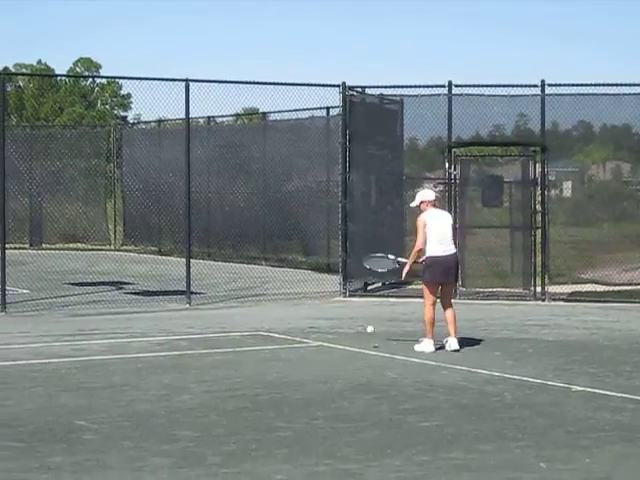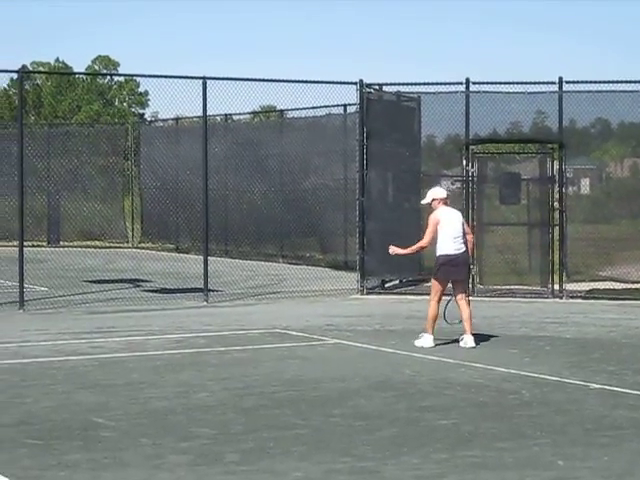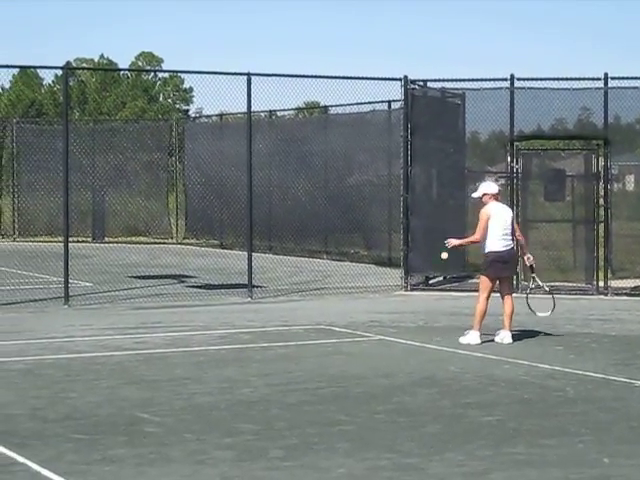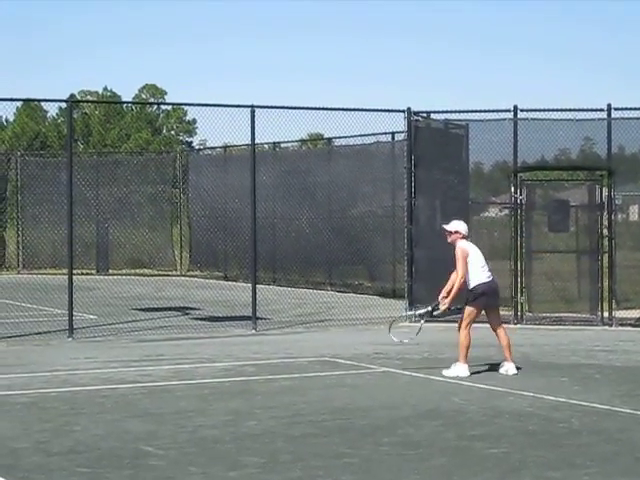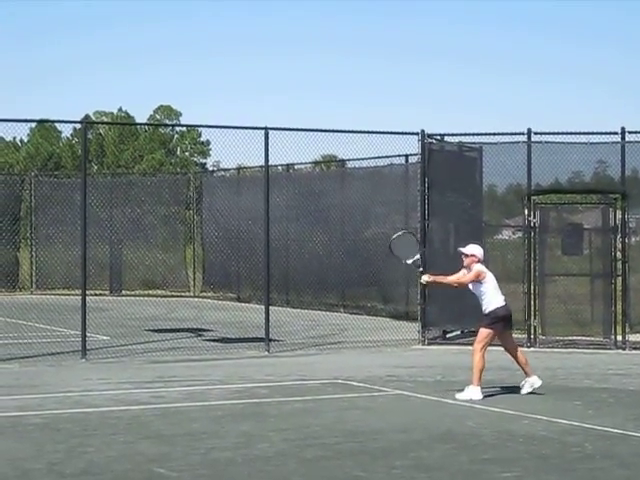
dt=1s
person 1, frame 1
left shoulder: (423, 217)
right shoulder: (447, 215)
left elbow: (419, 246)
left wrist: (408, 264)
left hip: (434, 261)
right hip: (451, 259)
left knee: (429, 303)
right knee: (447, 302)
left ankle: (428, 341)
right ankle: (452, 339)
person 1, frame 2
left shoulder: (435, 215)
right shoulder: (457, 213)
left elbow: (425, 243)
right elbow: (470, 236)
left wrist: (402, 251)
right wrist: (468, 258)
left hip: (445, 259)
right hip: (461, 257)
left knee: (435, 299)
right knee: (462, 299)
left ankle: (428, 337)
right ankle: (468, 337)
person 1, frame 3
left shoulder: (486, 210)
right shoulder: (507, 209)
left elbow: (478, 238)
right elbow: (518, 234)
left wrist: (458, 242)
right wrist: (525, 253)
left hip: (494, 255)
right hip: (510, 253)
left knee: (483, 296)
right knee: (507, 295)
left ankle: (475, 333)
right ankle: (506, 333)
person 1, frame 4
left shoulder: (460, 248)
right shoulder: (467, 246)
left elbow: (462, 277)
right elbow: (457, 273)
left wrist: (449, 299)
right wrist: (445, 291)
left hip: (480, 289)
right hip: (490, 286)
left knee: (464, 326)
right knee: (497, 326)
left ankle: (462, 366)
right ankle: (509, 364)
person 1, frame 5
left shoulder: (478, 270)
right shoulder: (468, 270)
left elbow: (457, 282)
right elbow: (450, 279)
left wrist: (432, 279)
right wrist: (432, 277)
left hip: (496, 313)
right hip: (500, 312)
left knee: (478, 348)
right knee: (511, 348)
left ankle: (474, 389)
right ankle: (531, 378)
